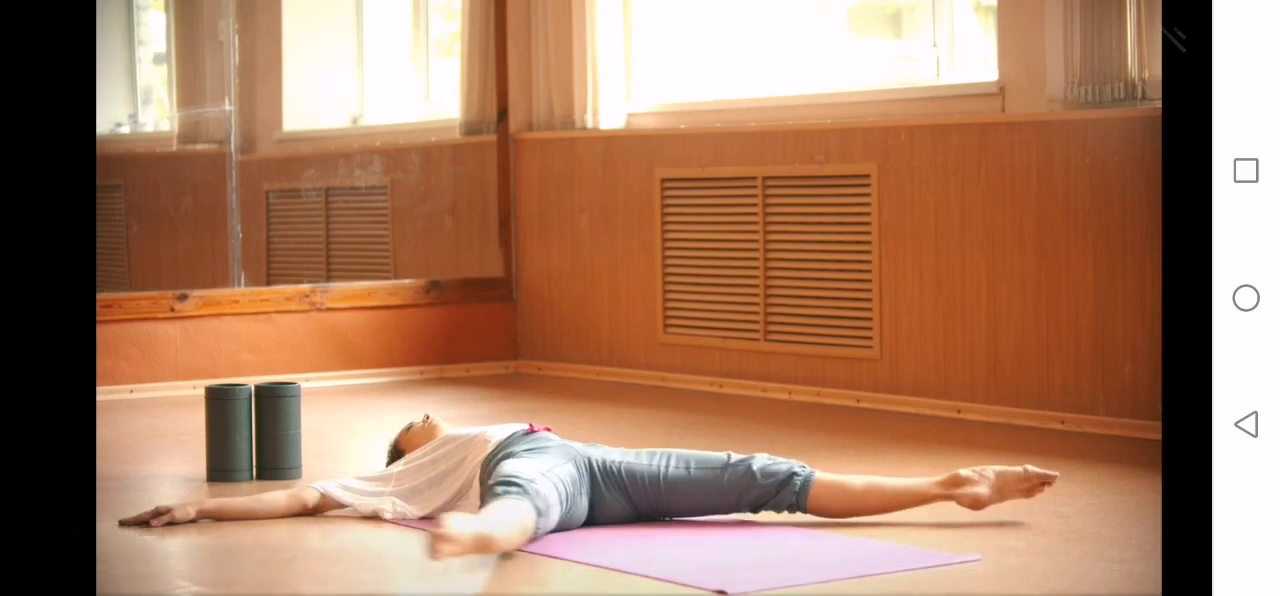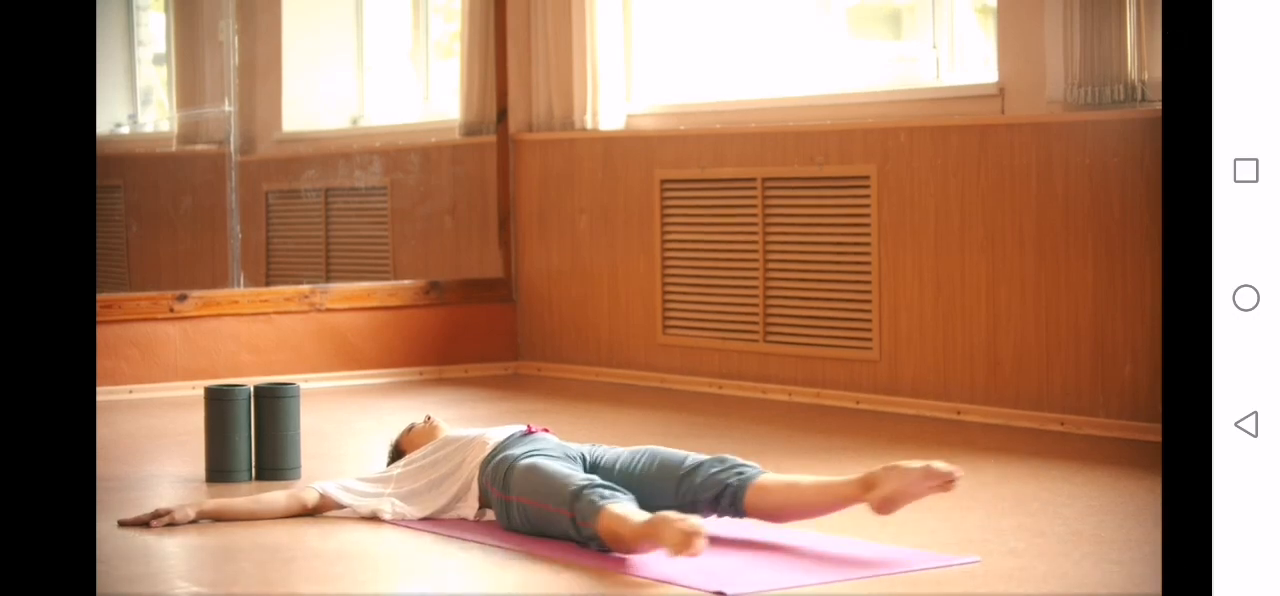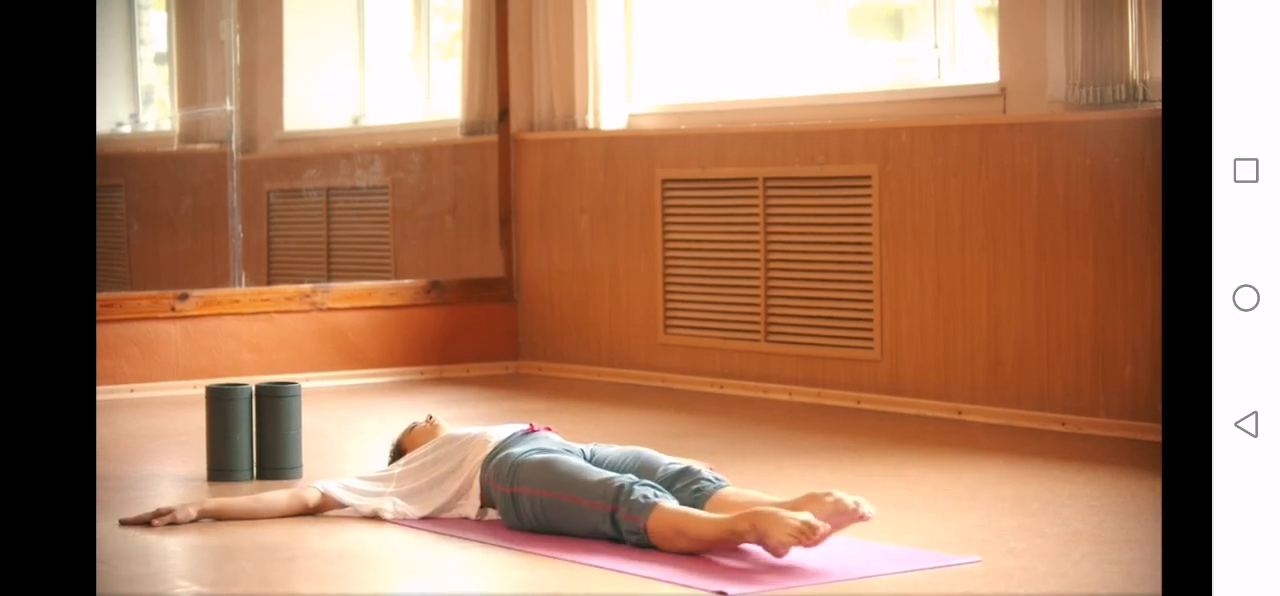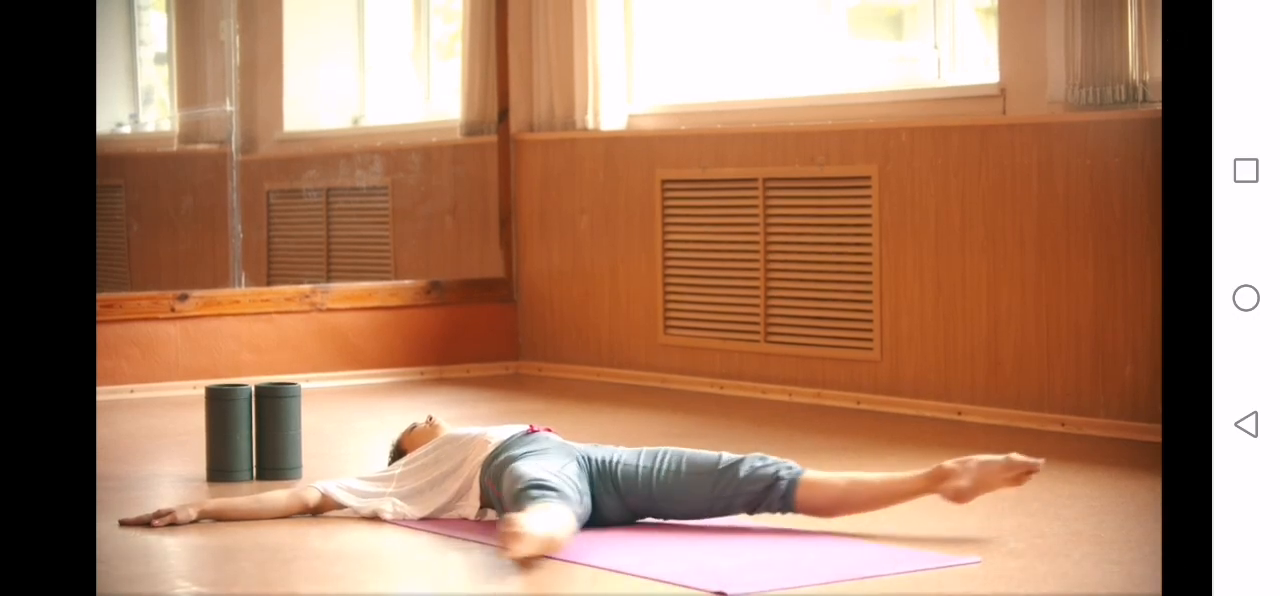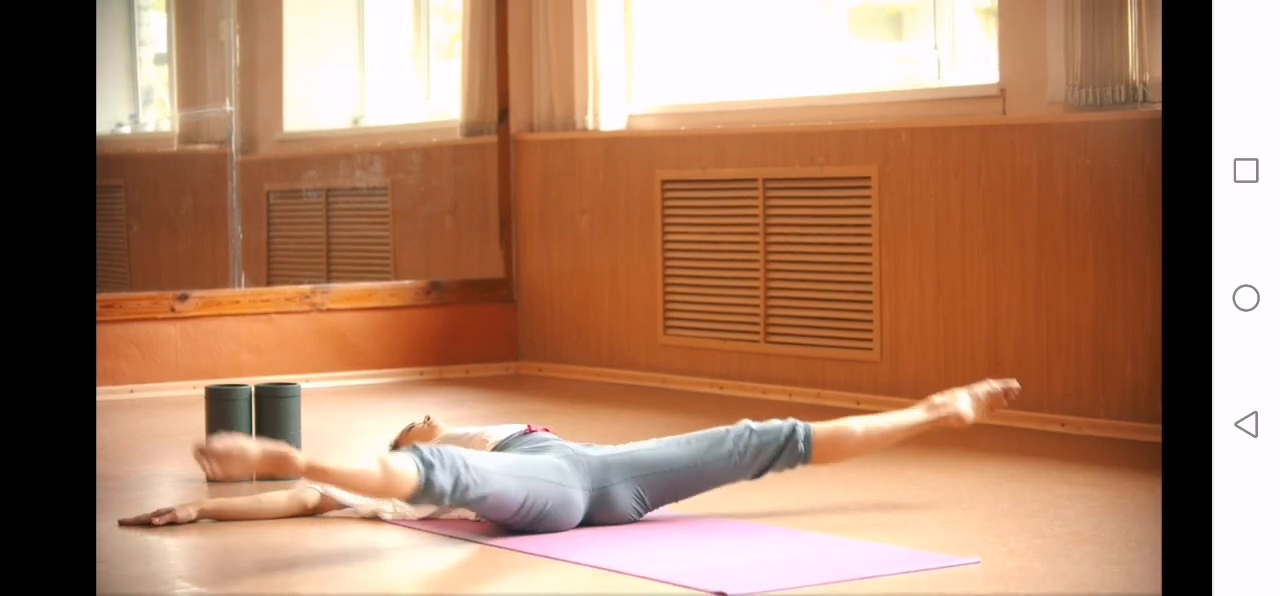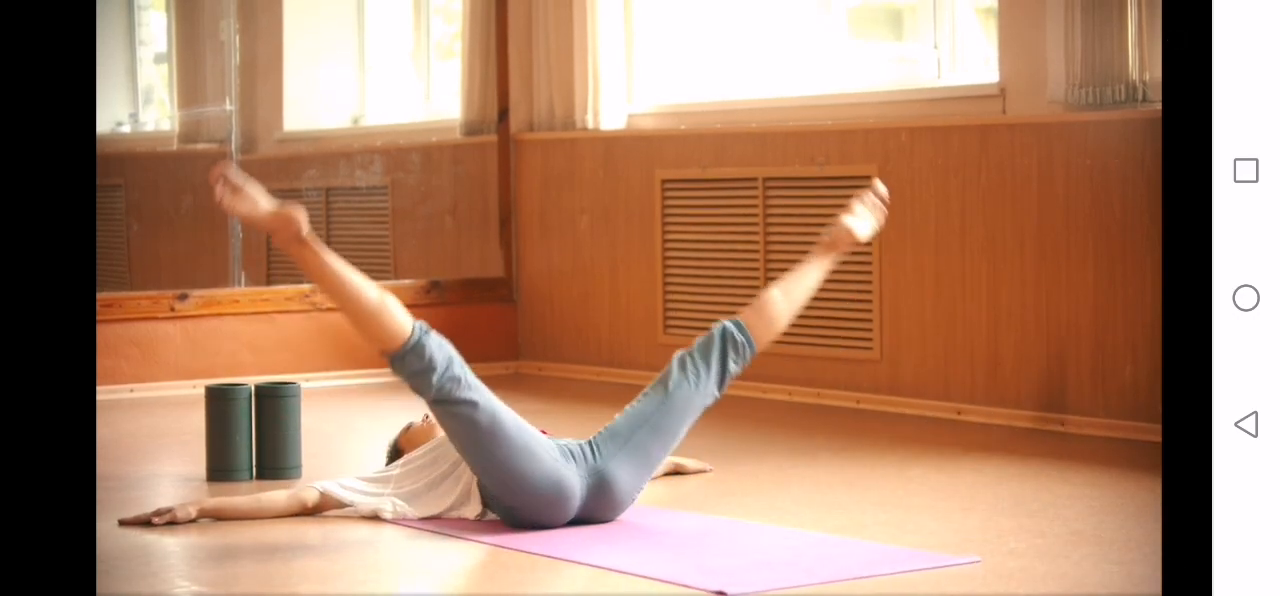
dt=0.7s
person 1, frame 1
left shoulder: (456, 453)
right shoulder: (394, 478)
right elbow: (299, 497)
right wrist: (196, 508)
left hip: (580, 460)
right hip: (534, 468)
left knee: (763, 476)
right knee: (526, 501)
person 1, frame 2
left shoulder: (465, 445)
right shoulder: (397, 479)
right elbow: (296, 497)
right wrist: (198, 508)
left hip: (571, 453)
right hip: (515, 473)
left knee: (719, 477)
right knee: (604, 506)
left ankle: (867, 485)
person 1, frame 3
left shoulder: (461, 443)
right shoulder: (399, 476)
right elbow: (299, 498)
right wrist: (198, 508)
left hip: (564, 452)
right hip: (515, 467)
left knee: (690, 482)
right knee: (642, 505)
left ankle: (801, 509)
right ankle: (758, 523)
person 1, frame 4
left shoulder: (472, 443)
right shoulder: (395, 478)
right elbow: (301, 497)
right wrist: (200, 507)
left hip: (584, 457)
right hip: (526, 467)
left knee: (759, 477)
right knee: (565, 501)
left ankle: (937, 476)
person 1, frame 5
left shoulder: (454, 450)
right shoulder: (420, 461)
right elbow: (303, 502)
right wrist: (204, 508)
left hip: (584, 469)
right hip: (548, 481)
left knee: (770, 440)
person 1, frame 6
left shoulder: (470, 457)
right shoulder: (400, 480)
right elbow: (297, 497)
left wrist: (668, 437)
right wrist: (198, 507)
left hip: (593, 477)
right hip: (542, 489)
left knee: (719, 350)
right knee: (450, 358)
